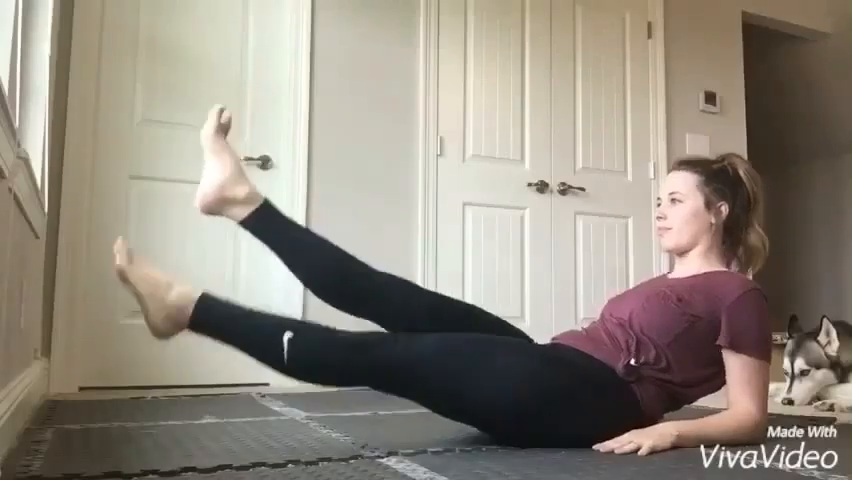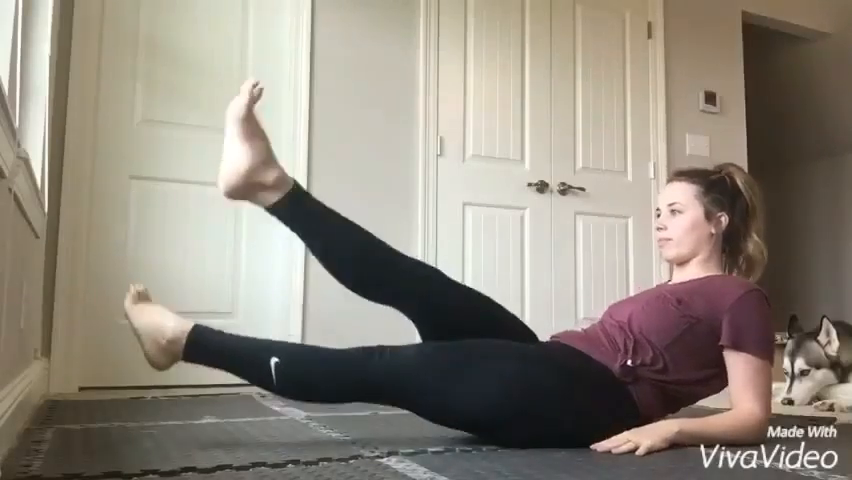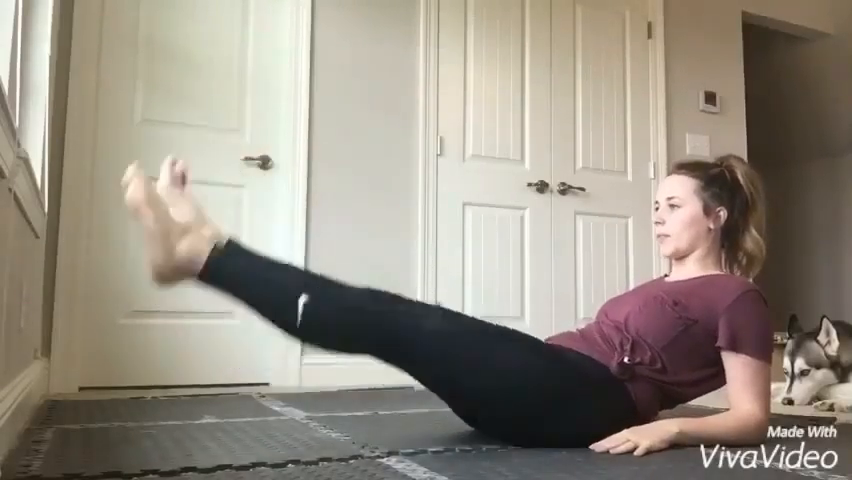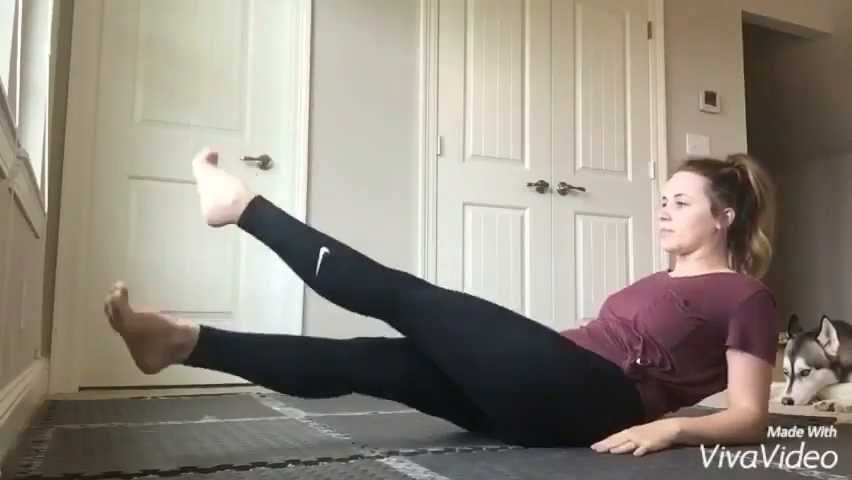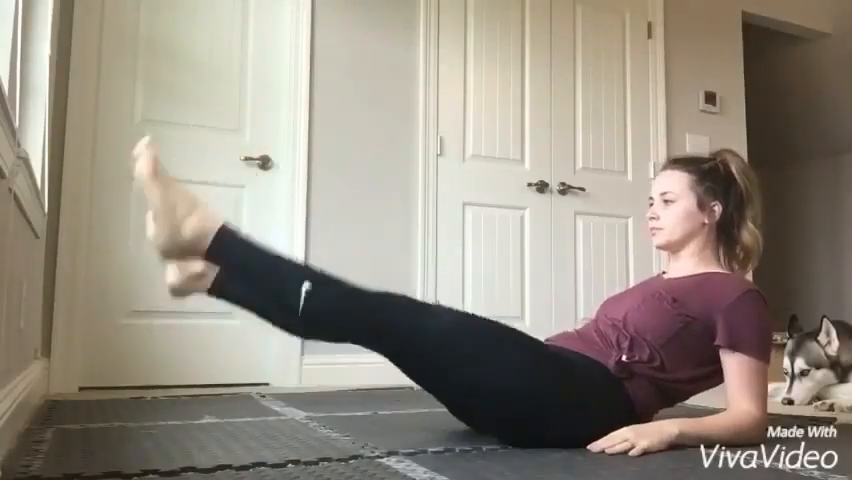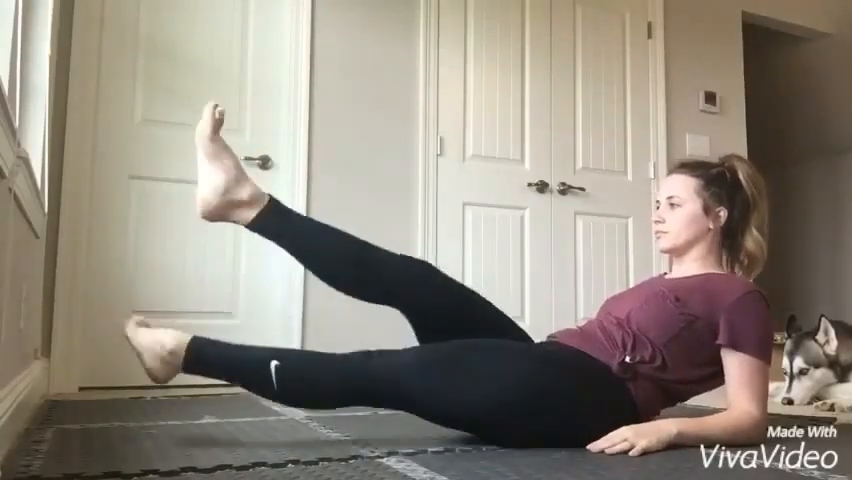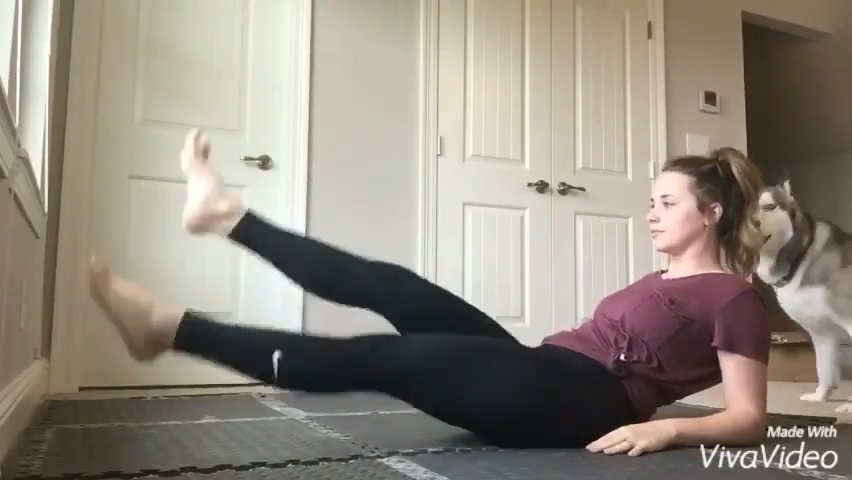
dt=0.4s
person 1, frame 1
left shoulder: (738, 296)
right shoulder: (669, 284)
left elbow: (750, 415)
left wrist: (672, 428)
left hip: (586, 406)
right hip: (552, 392)
left knee: (387, 355)
right knee: (395, 298)
left ankle: (190, 308)
person 1, frame 2
left shoulder: (735, 300)
right shoulder: (669, 293)
left elbow: (752, 418)
left wrist: (674, 427)
left hip: (584, 403)
right hip: (552, 391)
left knee: (373, 369)
right knee: (413, 283)
left ankle: (186, 339)
right ankle: (270, 183)
person 1, frame 3
left shoulder: (737, 301)
right shoulder: (667, 287)
left elbow: (750, 417)
left wrist: (668, 423)
left hip: (581, 403)
right hip: (549, 390)
left knee: (389, 321)
right knee: (396, 329)
left ankle: (205, 253)
right ankle: (201, 252)
person 1, frame 4
left shoulder: (744, 299)
right shoulder: (667, 283)
left elbow: (750, 417)
left wrist: (671, 426)
left hip: (593, 403)
right hip: (558, 396)
left knee: (416, 302)
right knee: (377, 359)
left ankle: (245, 205)
right ankle: (182, 340)
person 1, frame 5
left shoulder: (733, 296)
right shoulder: (663, 283)
left elbow: (749, 417)
left wrist: (669, 427)
left hip: (585, 404)
right hip: (545, 398)
left knee: (398, 324)
right knee: (378, 316)
left ankle: (207, 235)
right ankle: (209, 271)
person 1, frame 6
left shoulder: (736, 299)
right shoulder: (666, 284)
left elbow: (751, 418)
left wrist: (669, 426)
left hip: (581, 402)
right hip: (547, 384)
left knee: (387, 372)
right knee: (410, 280)
left ankle: (188, 351)
right ankle: (248, 201)
person 1, frame 7
left shoulder: (734, 297)
right shoulder: (661, 280)
left elbow: (748, 417)
left wrist: (655, 422)
left hip: (581, 406)
right hip: (544, 382)
left knee: (388, 359)
right knee: (397, 292)
left ankle: (172, 327)
right ankle: (228, 215)
